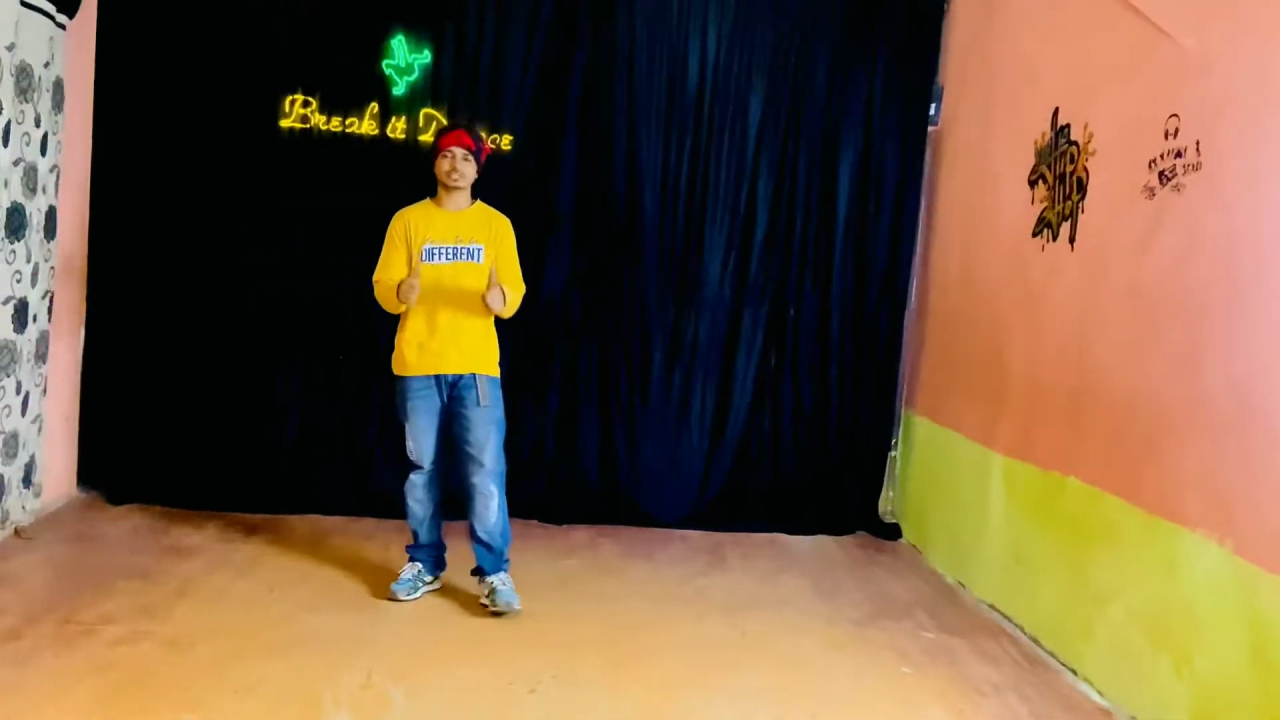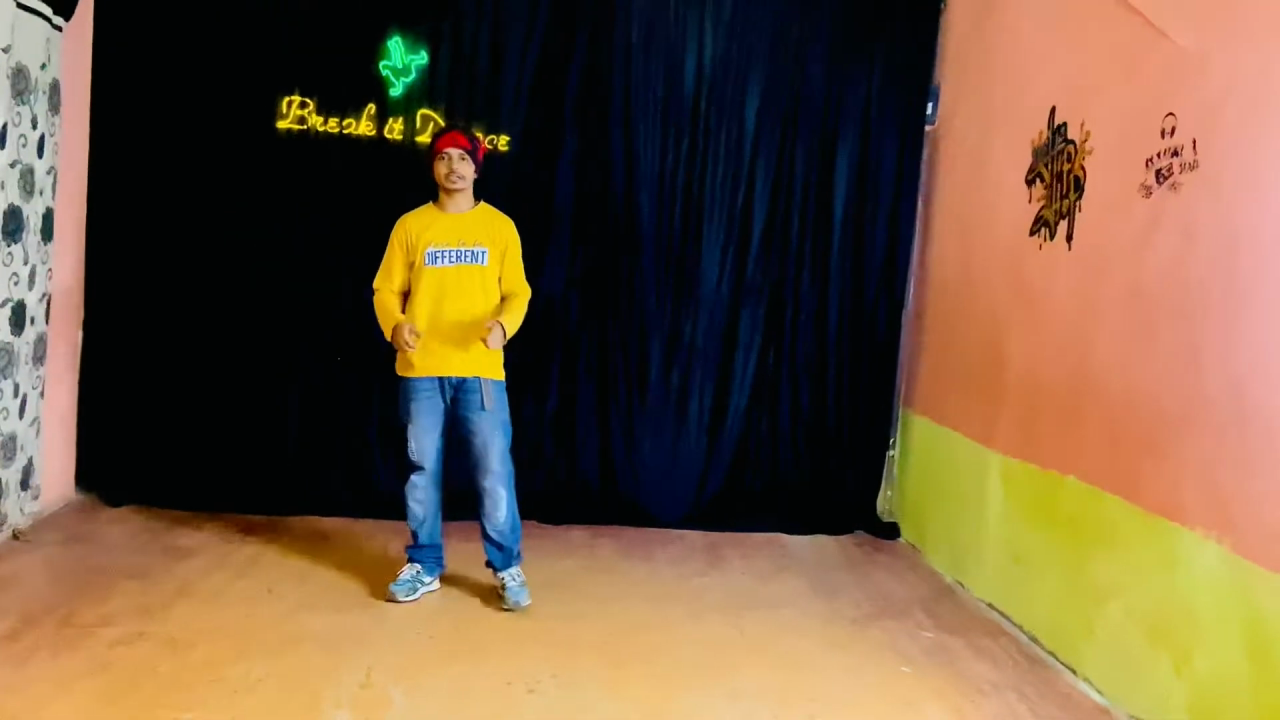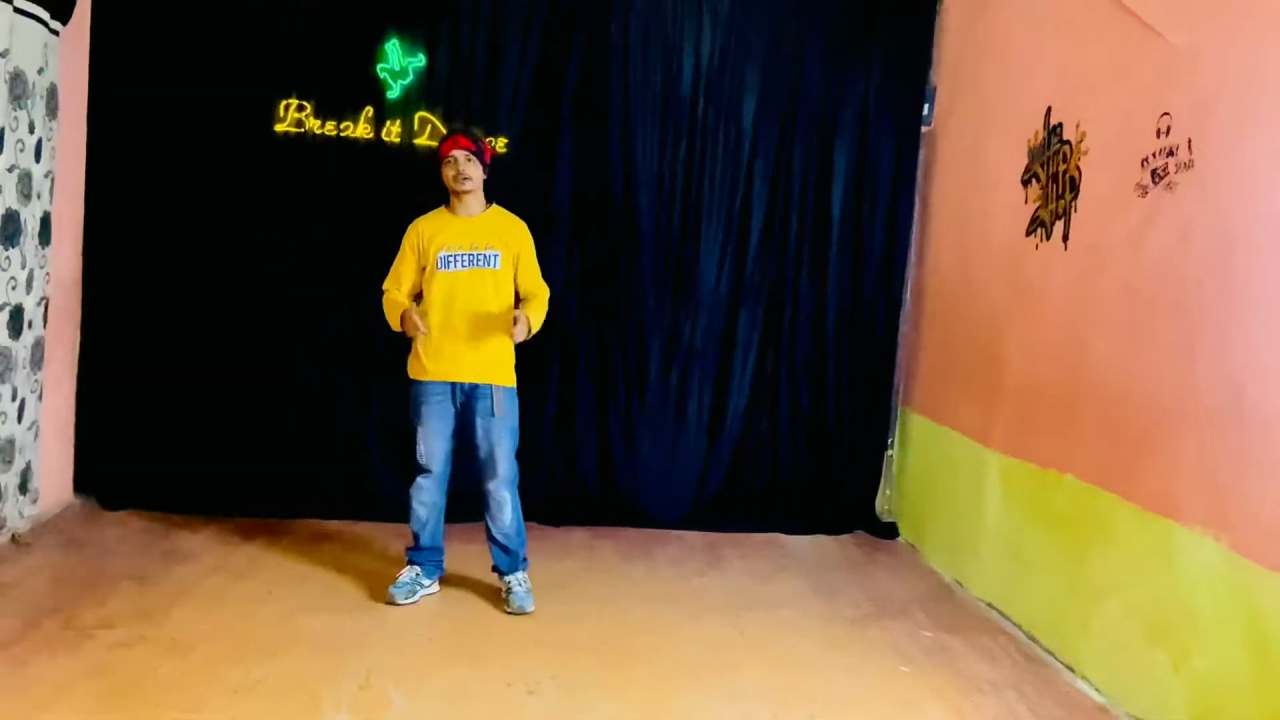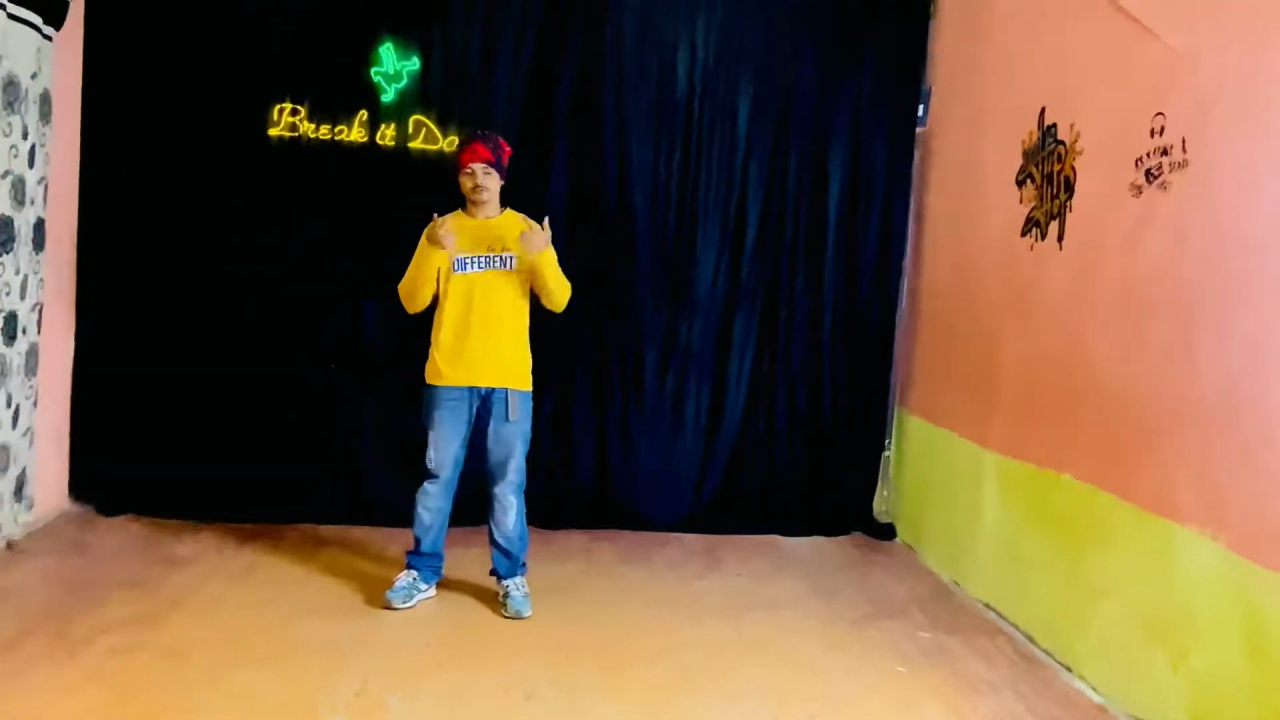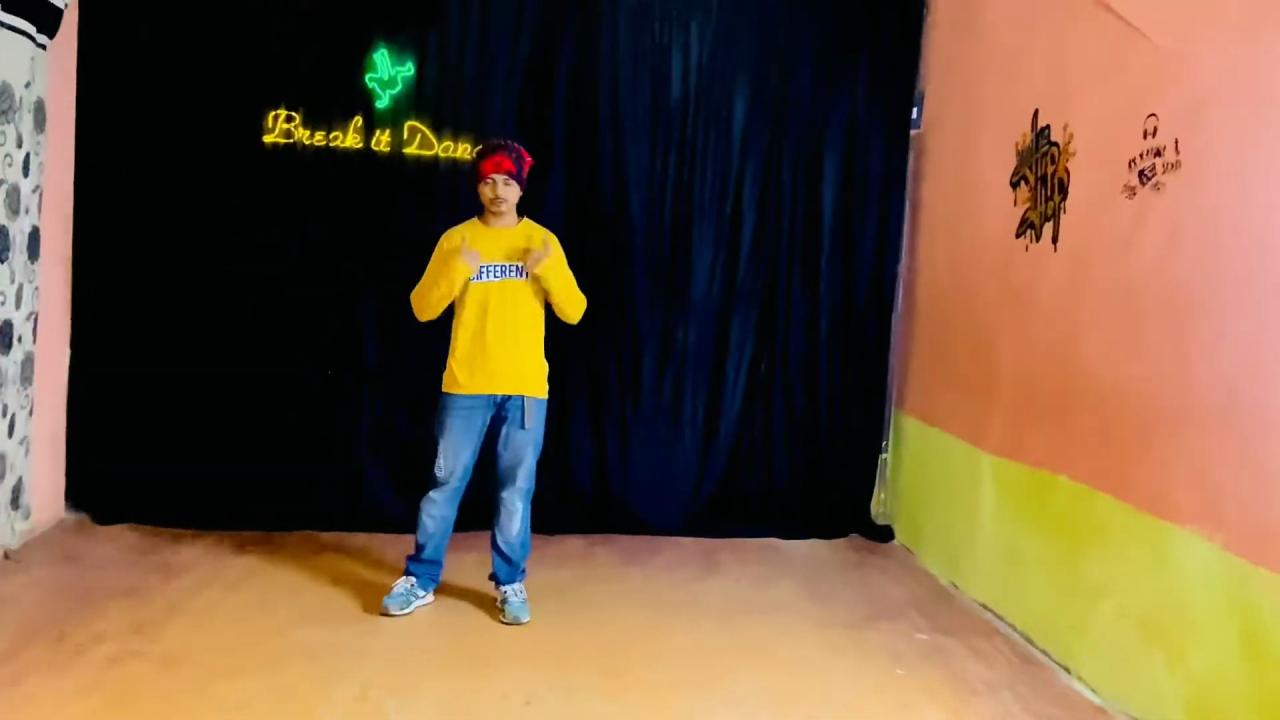
dt=0.2s
person 1, frame 1
left shoulder: (496, 224)
right shoulder: (407, 220)
left elbow: (514, 289)
right elbow: (384, 284)
left wrist: (500, 299)
right wrist: (401, 294)
left hip: (476, 366)
right hip: (418, 365)
left knee: (486, 468)
right knee: (422, 467)
left ankle: (494, 573)
right ankle: (425, 564)
person 1, frame 2
left shoulder: (499, 227)
right shoulder: (410, 225)
left elbow: (517, 294)
right elbow: (386, 290)
left wrist: (504, 326)
right wrist: (395, 326)
left hip: (481, 369)
right hip: (422, 370)
left knee: (495, 470)
right knee: (423, 469)
left ankle: (507, 567)
right ankle: (425, 565)
person 1, frame 3
left shoulder: (513, 229)
right shoulder: (423, 229)
left elbow: (539, 296)
right elbow: (393, 295)
left wrist: (527, 317)
right wrist: (404, 317)
left hip: (493, 374)
right hip: (434, 373)
left knee: (501, 475)
right knee: (430, 471)
left ankle: (512, 571)
right ankle: (424, 568)
person 1, frame 4
left shoulder: (529, 232)
right shoulder: (440, 231)
left elbow: (559, 300)
right elbow: (412, 301)
left wrist: (541, 258)
right wrist: (434, 252)
left hip: (510, 378)
right hip: (450, 377)
left knee: (508, 481)
right knee: (438, 474)
left ankle: (511, 577)
right ankle: (422, 572)
person 1, frame 5
left shoulder: (544, 242)
right shoulder: (456, 239)
left elbow: (575, 311)
right elbow: (421, 305)
left wrist: (550, 275)
right wrist: (455, 274)
left hip: (526, 387)
right hip: (466, 384)
left knee: (517, 487)
right knee: (446, 481)
left ankle: (510, 583)
right ankle: (420, 578)
